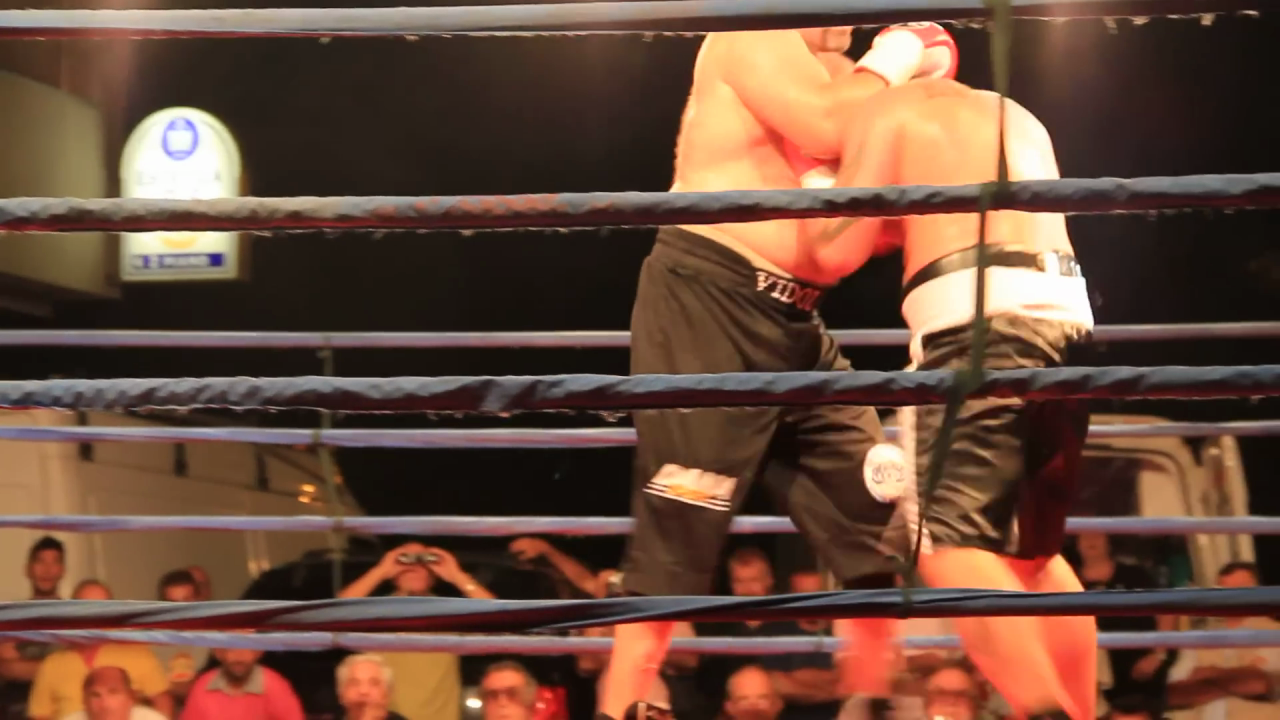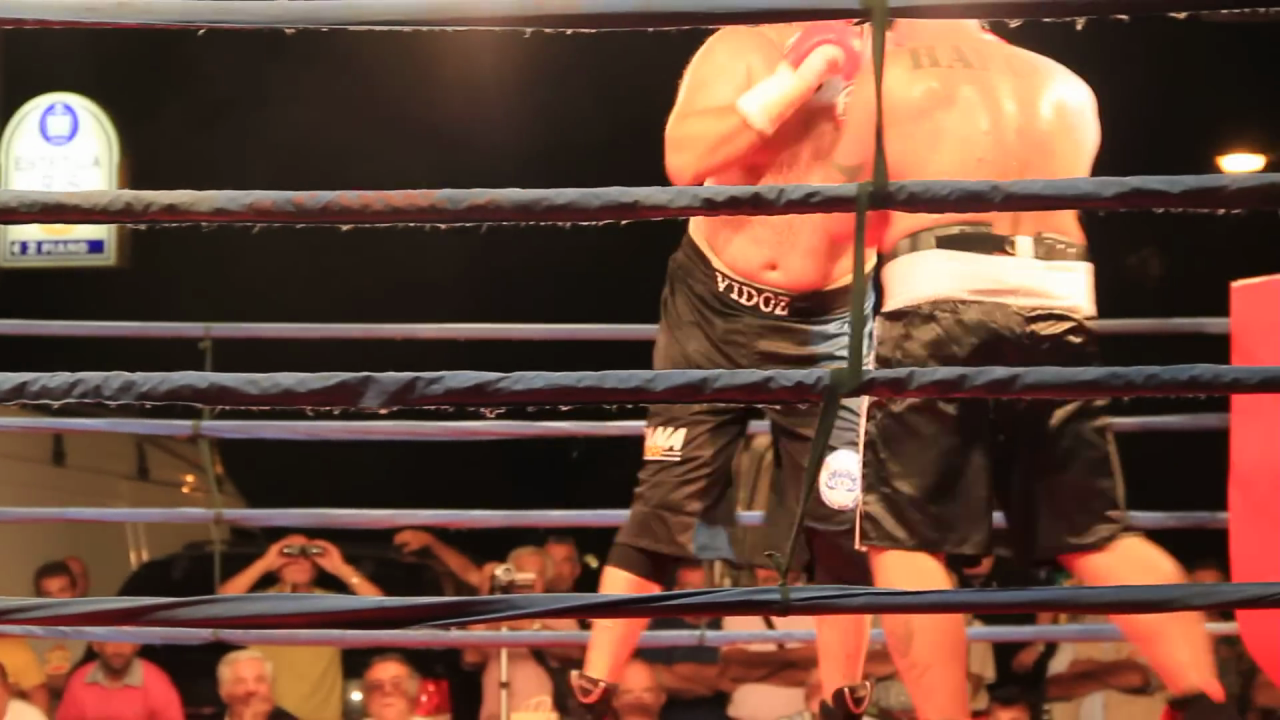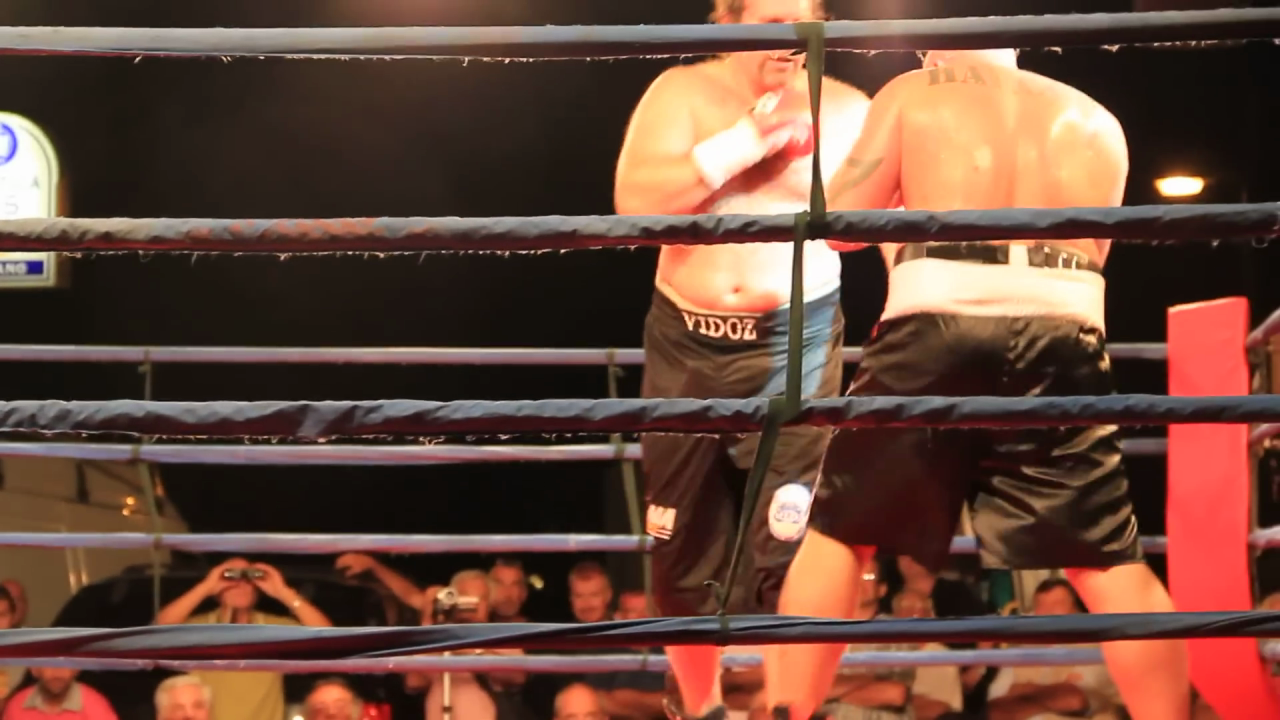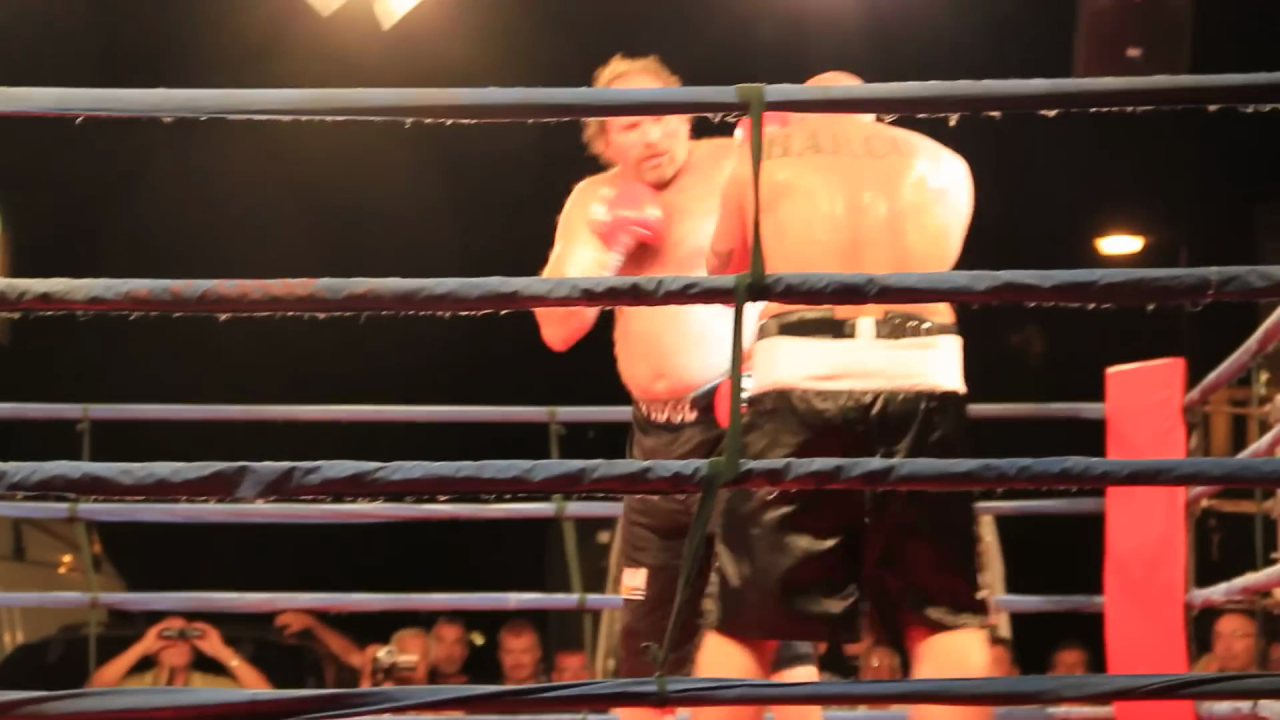
dt=0.4s
person 1, frame 1
left shoulder: (815, 69)
right shoulder: (751, 37)
right elbow: (830, 126)
right wrist: (894, 57)
left hip: (786, 319)
right hip: (708, 304)
left knee: (870, 507)
right knee: (679, 532)
person 1, frame 2
right shoulder: (739, 49)
right elbow: (684, 158)
right wrist: (794, 79)
left hip: (823, 323)
right hip: (711, 305)
left knee: (840, 517)
right knee: (665, 504)
person 1, frame 3
left shoulder: (844, 112)
right shoulder: (681, 91)
right elbow: (635, 199)
right wrist: (750, 140)
left hip: (794, 346)
right hip: (687, 347)
left knee: (788, 548)
right knee: (680, 551)
person 1, frame 4
left shoulder: (742, 169)
right shoulder: (594, 201)
right elbow: (557, 329)
right wrist: (604, 245)
right hip: (662, 431)
right knee: (646, 623)
person 2, frame 1
left shoulder: (887, 112)
right shoulder: (1010, 118)
left elbow: (835, 251)
left hip: (976, 329)
right hip: (1060, 324)
left knee: (956, 545)
right knee: (1033, 553)
person 2, frame 2
left shoulder: (899, 68)
right shoulder: (1068, 90)
left hip: (943, 308)
right hip: (1056, 311)
left knee: (904, 543)
right knee: (1100, 537)
person 2, frame 3
left shoulder: (913, 93)
right shoulder: (1096, 123)
left elbow: (840, 223)
left hip: (937, 321)
right hip: (1059, 331)
left knee: (836, 534)
right knee: (1111, 562)
person 2, frame 4
left shoulder: (767, 161)
right shoulder: (944, 168)
left elbow: (721, 268)
left hip: (797, 394)
right hip: (919, 395)
left knee: (744, 626)
right knee: (946, 618)
